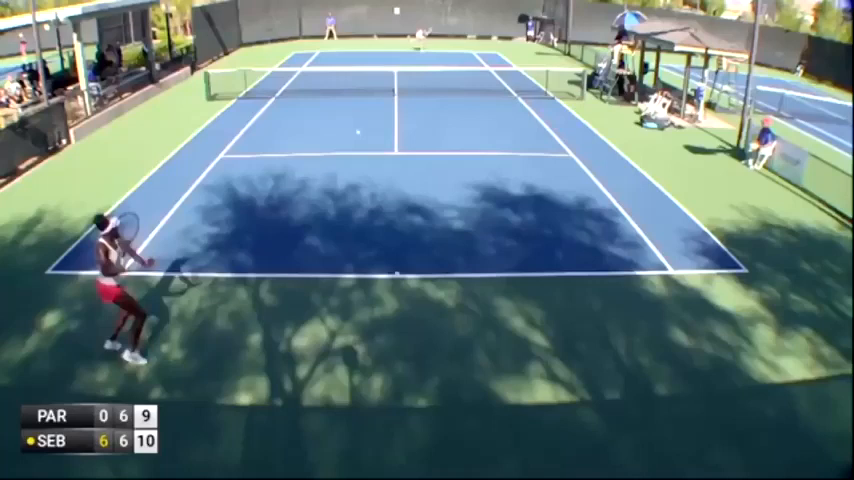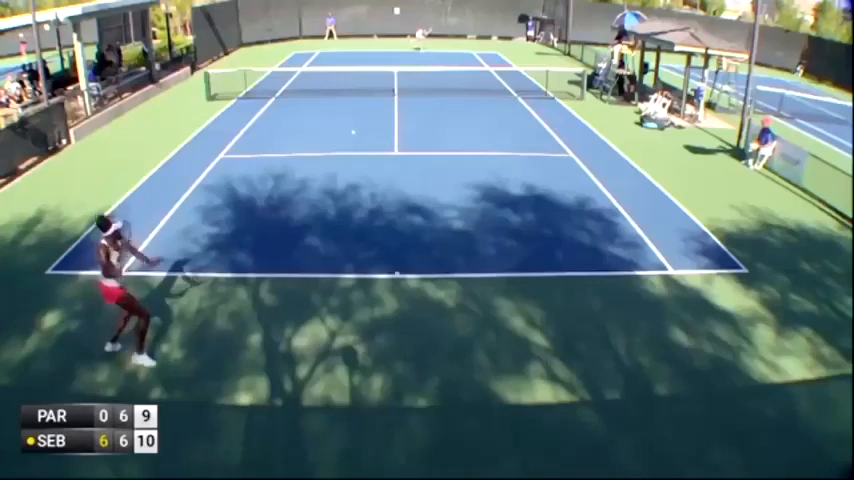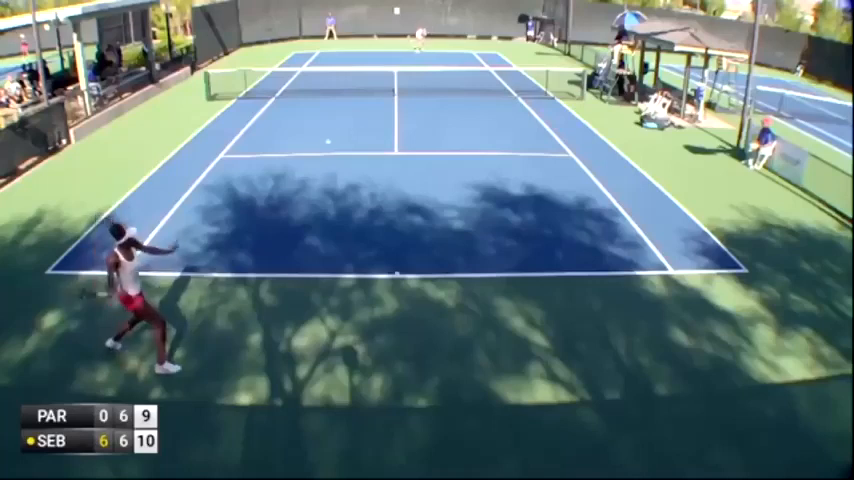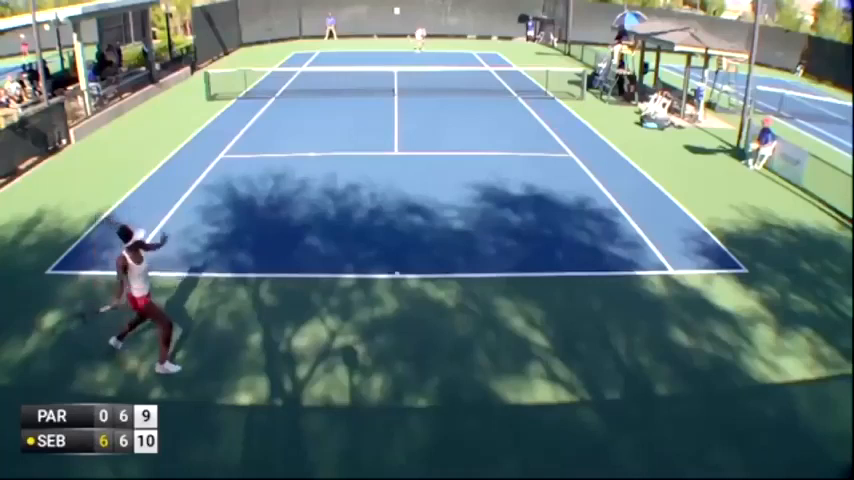
dt=0.1s
person 1, frame 1
left shoulder: (116, 238)
right shoulder: (101, 247)
left elbow: (130, 250)
right elbow: (106, 272)
left wrist: (143, 262)
left hip: (112, 284)
right hip: (108, 287)
left knee: (128, 310)
right knee: (141, 314)
left ankle: (112, 341)
right ankle: (132, 352)
person 1, frame 2
left shoulder: (119, 239)
right shoulder: (103, 248)
left elbow: (133, 250)
right elbow: (106, 273)
left wrist: (149, 260)
right wrist: (116, 270)
left hip: (115, 285)
right hip: (111, 288)
left knee: (129, 311)
right knee: (144, 315)
left ankle: (113, 343)
right ankle: (140, 354)
person 1, frame 3
left shoulder: (132, 246)
right shoulder: (113, 257)
left elbow: (148, 249)
right elbow: (110, 279)
left wrist: (168, 251)
right wrist: (113, 289)
left hip: (136, 293)
right hip: (131, 297)
left knee: (138, 317)
right knee: (160, 323)
left ankle: (114, 341)
right ankle: (161, 364)
person 1, frame 4
left shoulder: (139, 247)
right shoulder: (122, 260)
left elbow: (149, 247)
right elbow: (121, 282)
left wrist: (161, 244)
right wrist: (118, 298)
left hip: (143, 293)
right hip: (139, 298)
left knee: (141, 317)
right knee: (166, 324)
left ankle: (117, 339)
right ankle: (162, 363)
